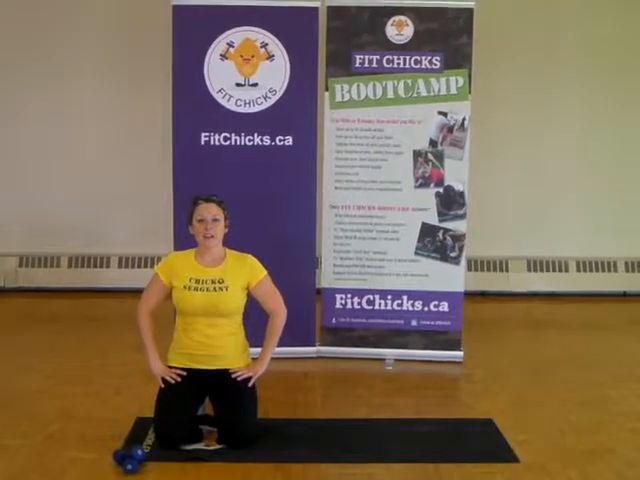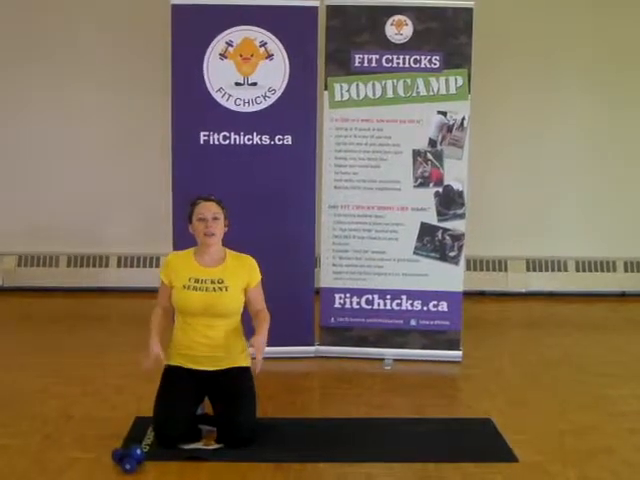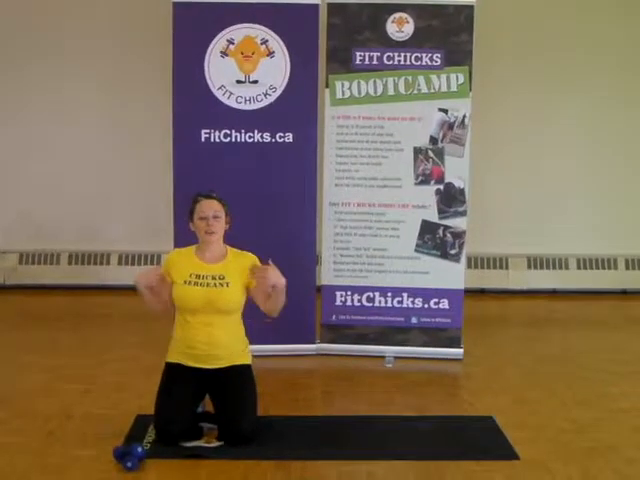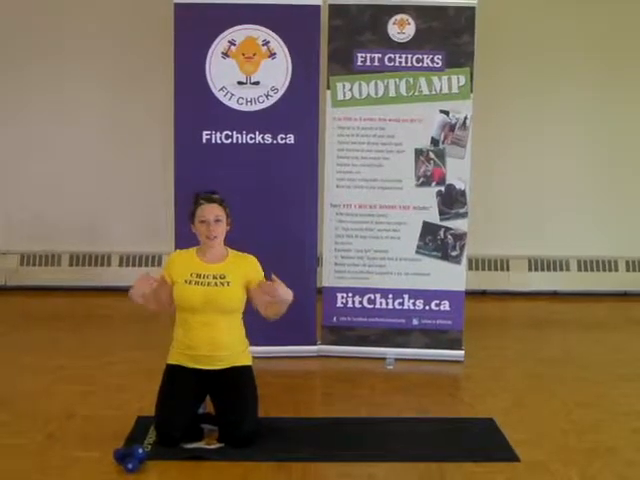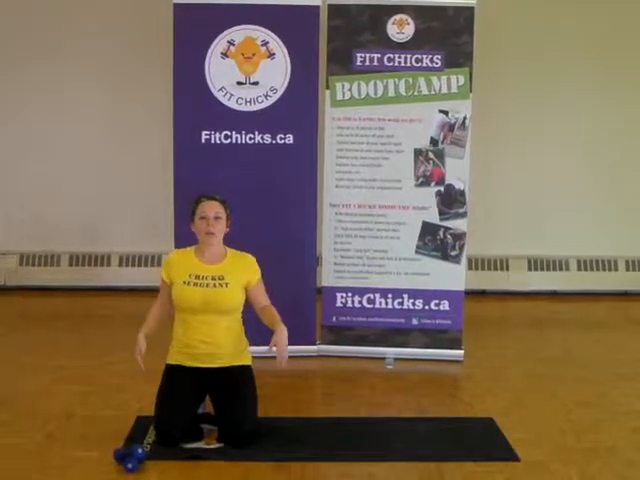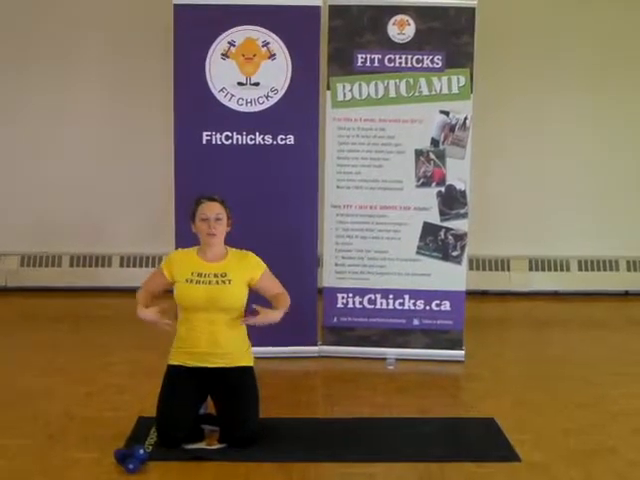
dt=0.4s
person 1, frame 1
left shoulder: (246, 264)
right shoulder: (173, 263)
left elbow: (278, 311)
right elbow: (144, 309)
left wrist: (263, 361)
right wrist: (154, 359)
left hip: (232, 365)
right hip: (183, 364)
left knee: (241, 437)
right knee: (168, 436)
left ankle: (220, 410)
right ankle: (193, 412)
person 1, frame 2
left shoulder: (245, 265)
right shoulder: (174, 263)
left elbow: (259, 311)
right elbow: (163, 308)
left wrist: (261, 336)
right wrist: (155, 337)
left hip: (231, 364)
right hip: (183, 363)
left knee: (240, 436)
right knee: (167, 435)
left ankle: (219, 413)
right ankle: (193, 408)
person 1, frame 3
left shoulder: (247, 262)
right shoulder: (175, 260)
left elbow: (270, 310)
right elbow: (165, 307)
left wrist: (279, 285)
right wrist: (143, 286)
left hip: (232, 361)
right hip: (184, 360)
left knee: (241, 434)
right knee: (168, 432)
left ankle: (218, 414)
right ankle: (194, 410)
person 1, frame 4
left shoulder: (246, 264)
right shoulder: (177, 261)
left elbow: (268, 311)
right elbow: (162, 305)
left wrist: (284, 298)
right wrist: (139, 295)
left hip: (232, 363)
right hip: (184, 362)
left knee: (242, 436)
right knee: (168, 434)
left ankle: (218, 414)
right ankle: (194, 411)
person 1, frame 5
left shoulder: (246, 263)
right shoulder: (175, 261)
left elbow: (263, 305)
right elbow: (164, 304)
left wrist: (279, 329)
right wrist: (143, 334)
left hip: (232, 362)
right hip: (184, 361)
left knee: (242, 435)
right knee: (168, 434)
left ankle: (221, 409)
right ankle: (194, 410)
person 1, frame 6
left shoulder: (247, 261)
right shoulder: (177, 260)
left elbow: (280, 294)
right elbow: (146, 290)
left wrist: (277, 312)
right wrist: (143, 310)
left hip: (234, 363)
right hip: (185, 362)
left knee: (243, 436)
right knee: (169, 435)
left ankle: (221, 416)
right ankle: (197, 416)
